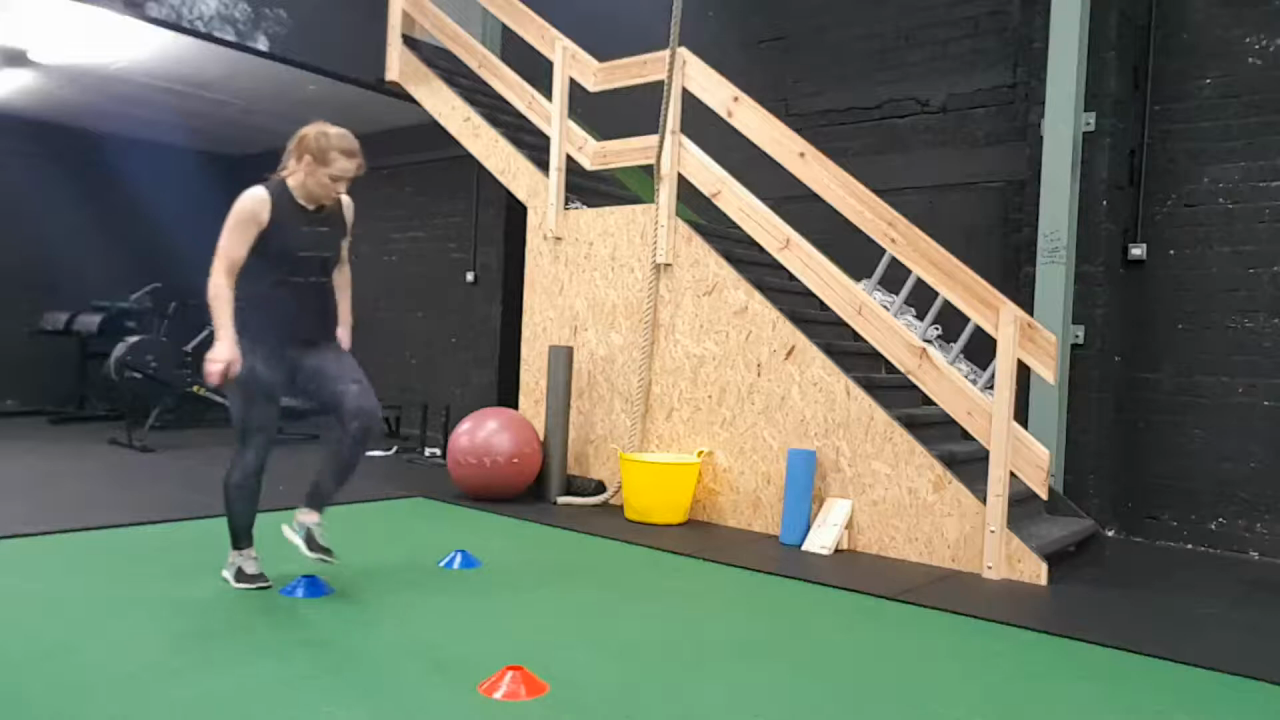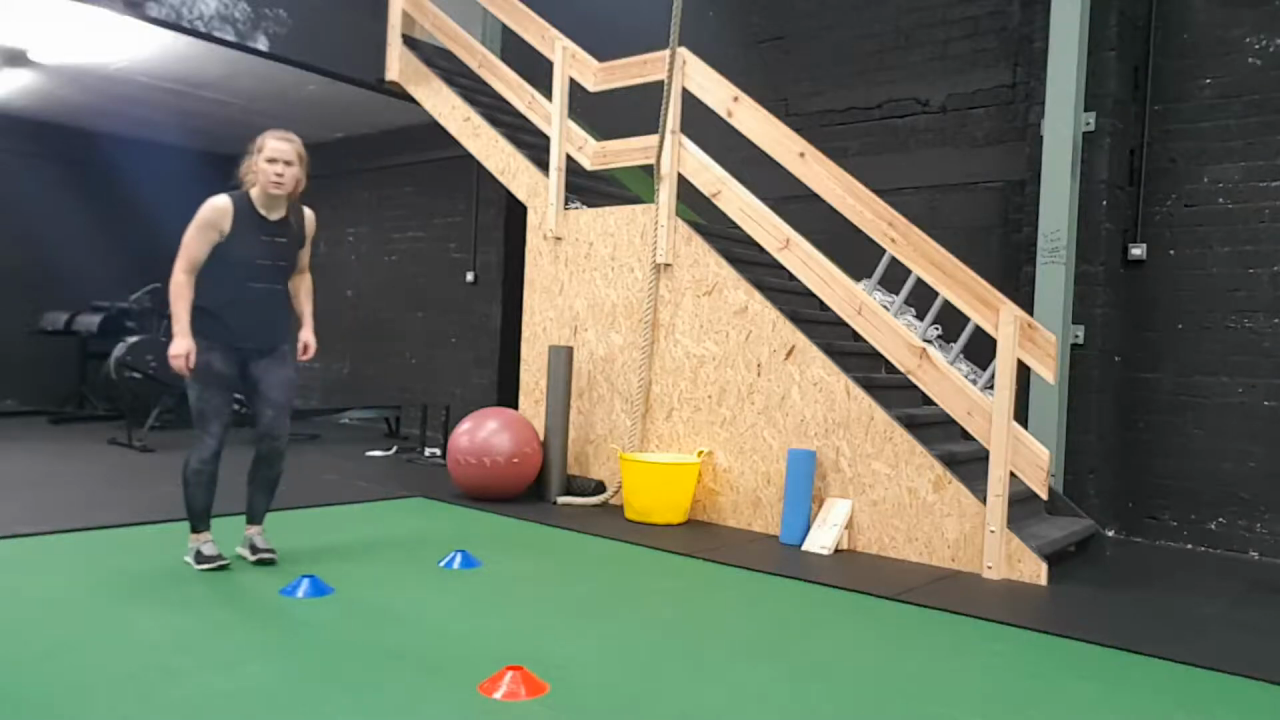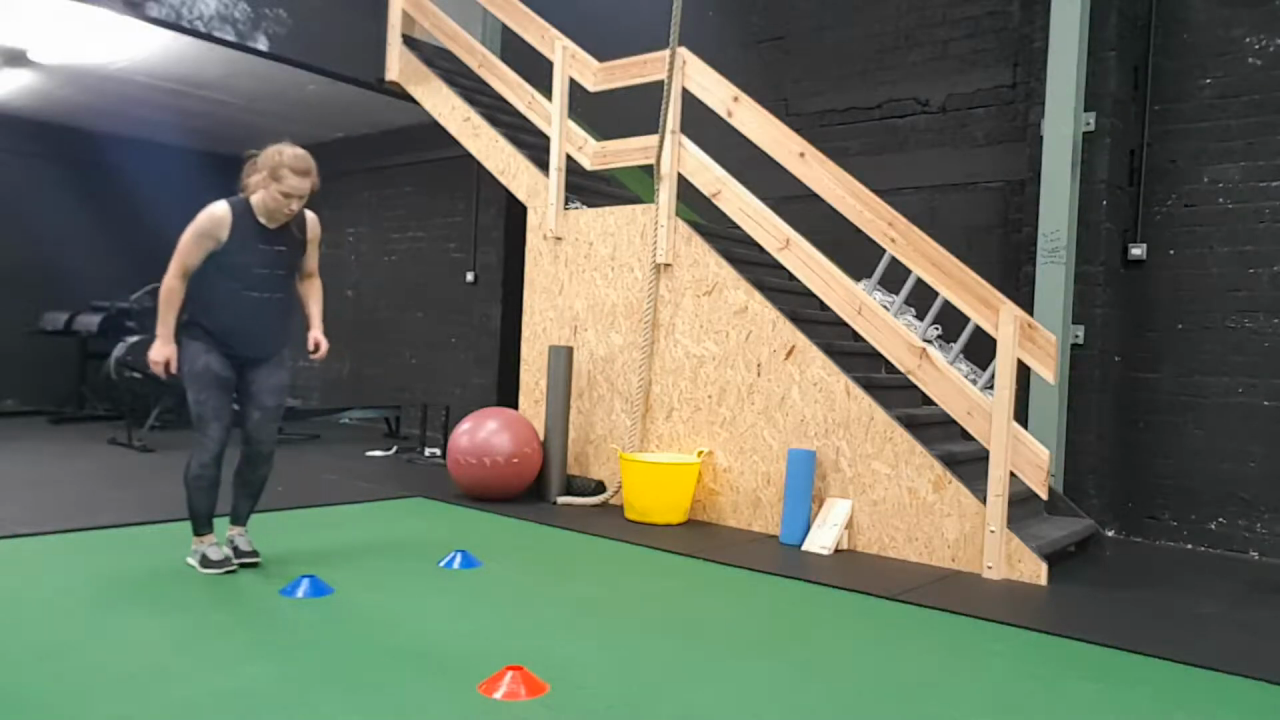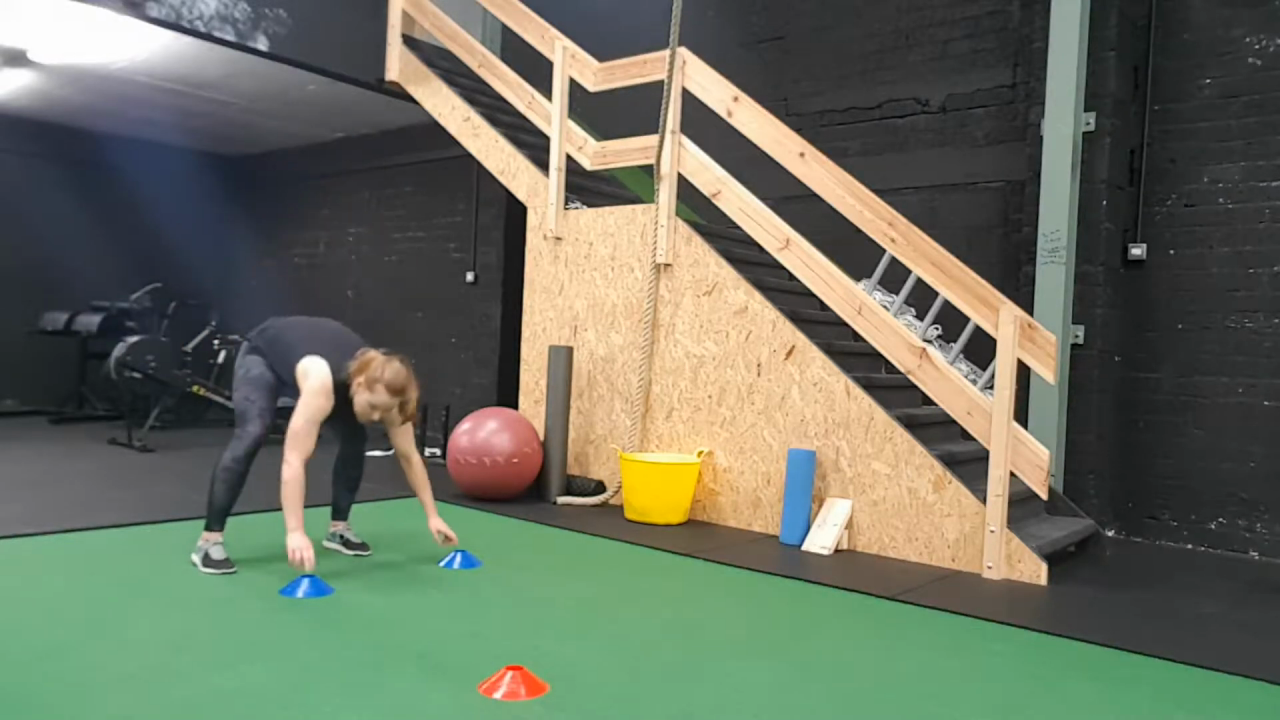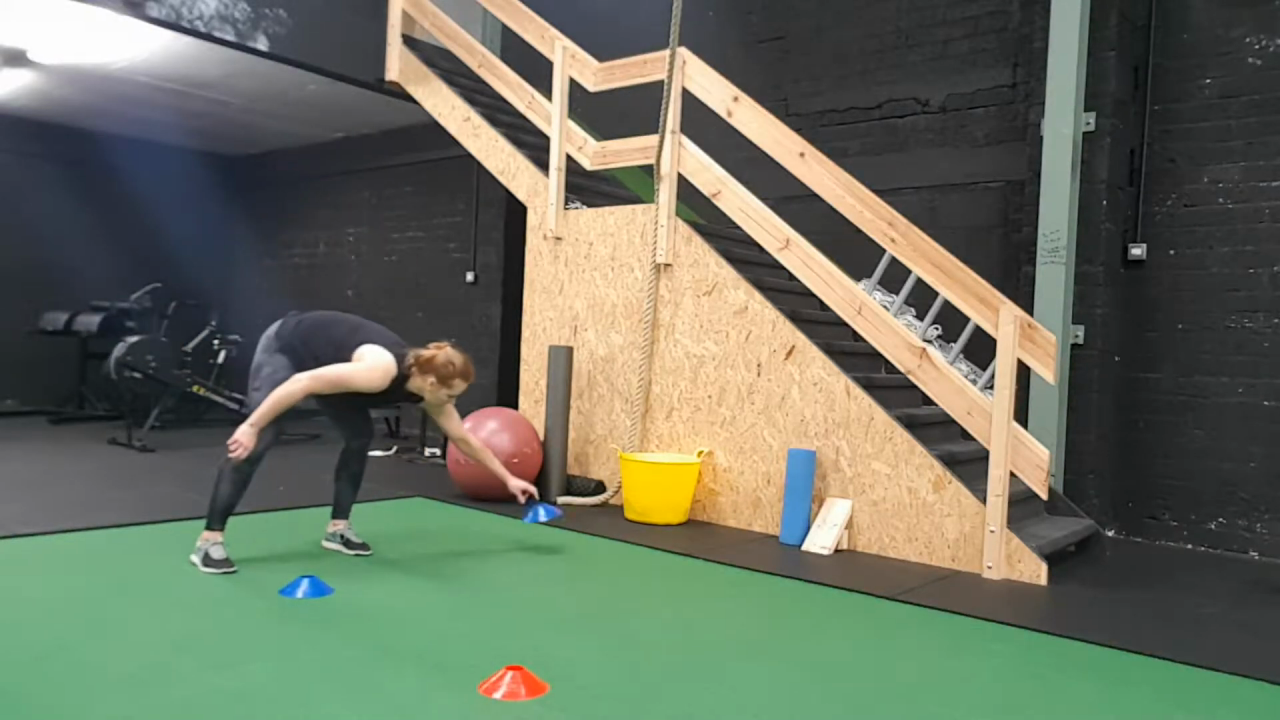
dt=1s
person 1, frame 1
left shoulder: (341, 211)
right shoulder: (259, 202)
right elbow: (223, 274)
left wrist: (343, 324)
right wrist: (226, 339)
left hip: (317, 345)
right hip: (258, 347)
left knee: (365, 413)
right knee: (253, 449)
left ankle: (309, 519)
right ankle: (240, 556)
person 1, frame 2
left shoulder: (304, 220)
right shoulder: (221, 210)
right elbow: (184, 272)
left wrist: (306, 324)
right wrist: (181, 334)
left hip: (273, 348)
right hip: (214, 344)
left knee: (274, 440)
right knee: (211, 439)
left ankle: (253, 531)
right ankle: (199, 537)
person 1, frame 3
left shoulder: (308, 226)
right shoulder: (220, 217)
left elbow: (308, 277)
right elbow: (177, 275)
left wrist: (316, 325)
right wrist: (164, 338)
left hip: (270, 353)
right hip: (208, 346)
left knee: (261, 443)
right knee: (213, 442)
left ankle: (237, 531)
right ankle: (202, 541)
person 1, frame 4
left shoulder: (385, 391)
right shoulder: (324, 386)
left elbow: (409, 456)
right elbow: (293, 462)
left wrist: (432, 515)
right wrist: (295, 533)
right hip: (264, 352)
left knee: (355, 440)
right knee: (250, 435)
left ankle: (338, 528)
right ankle: (209, 540)
person 1, frame 5
left shoulder: (428, 386)
right shoulder: (382, 372)
left elbow: (464, 438)
right elbow: (304, 382)
left wrist: (508, 478)
right wrist: (251, 426)
left hip: (324, 360)
right hip: (284, 346)
left knee: (360, 434)
right knee: (252, 444)
left ankle: (337, 528)
right ankle: (209, 540)
